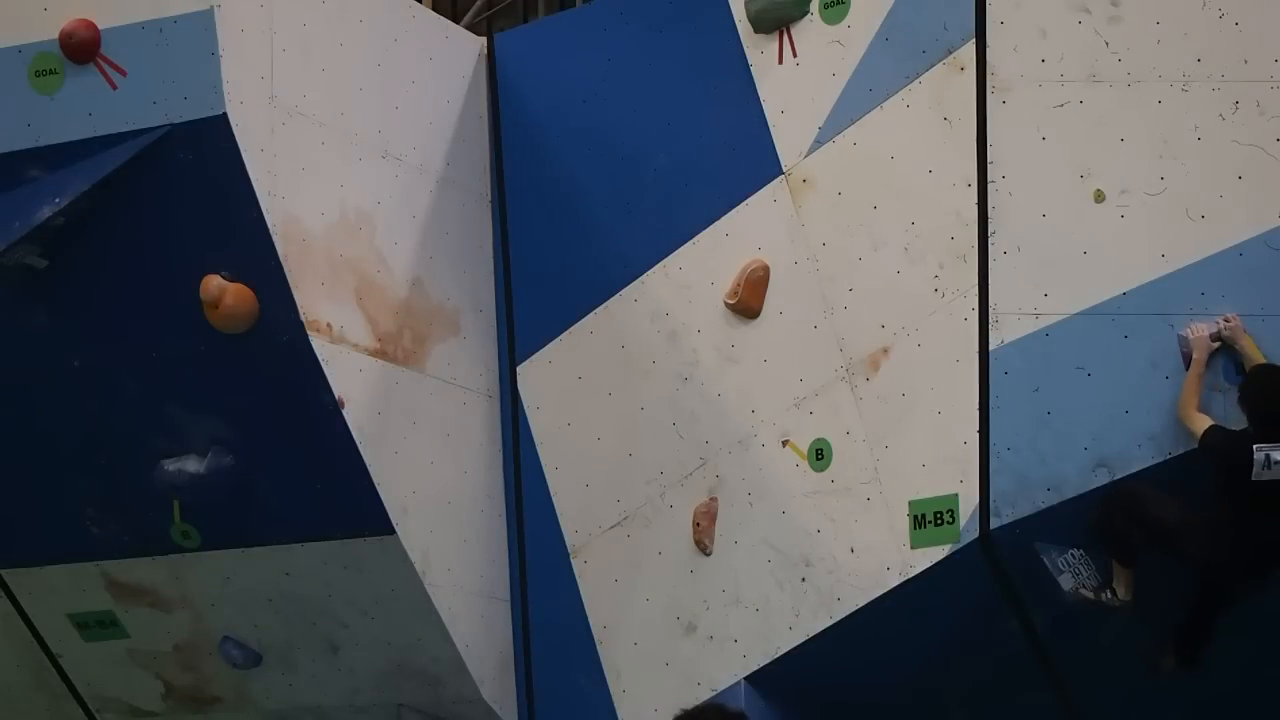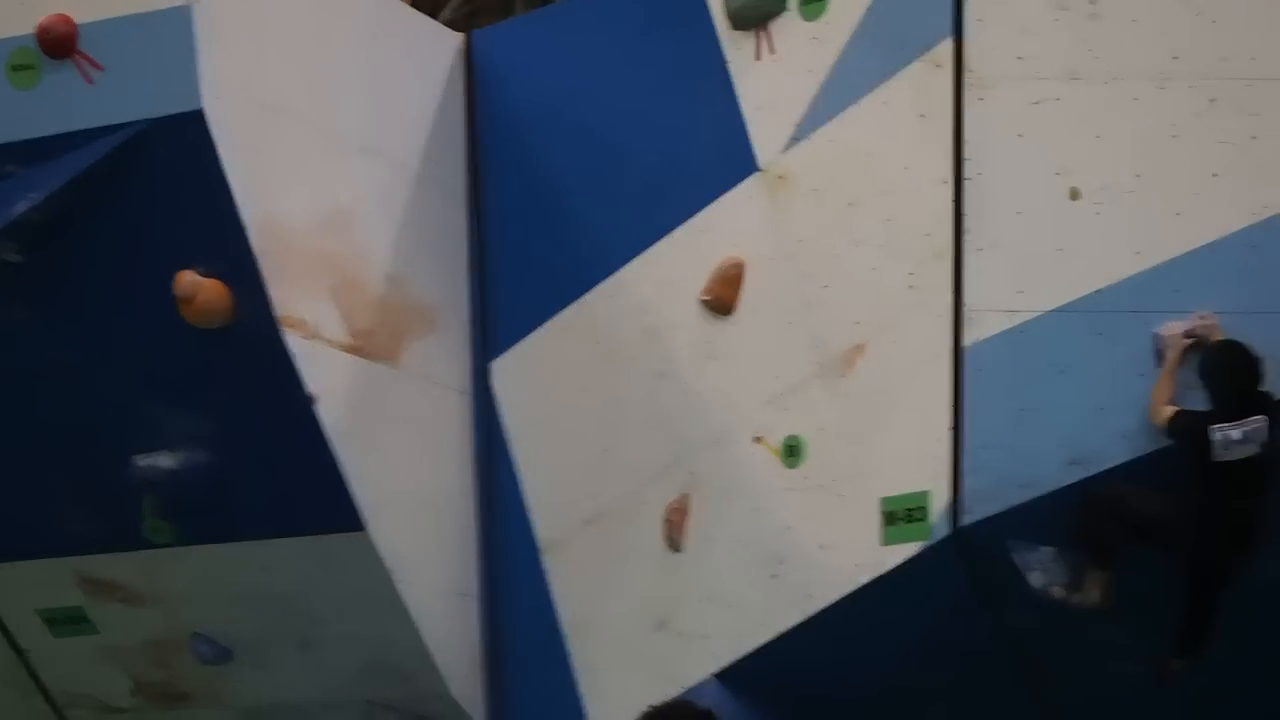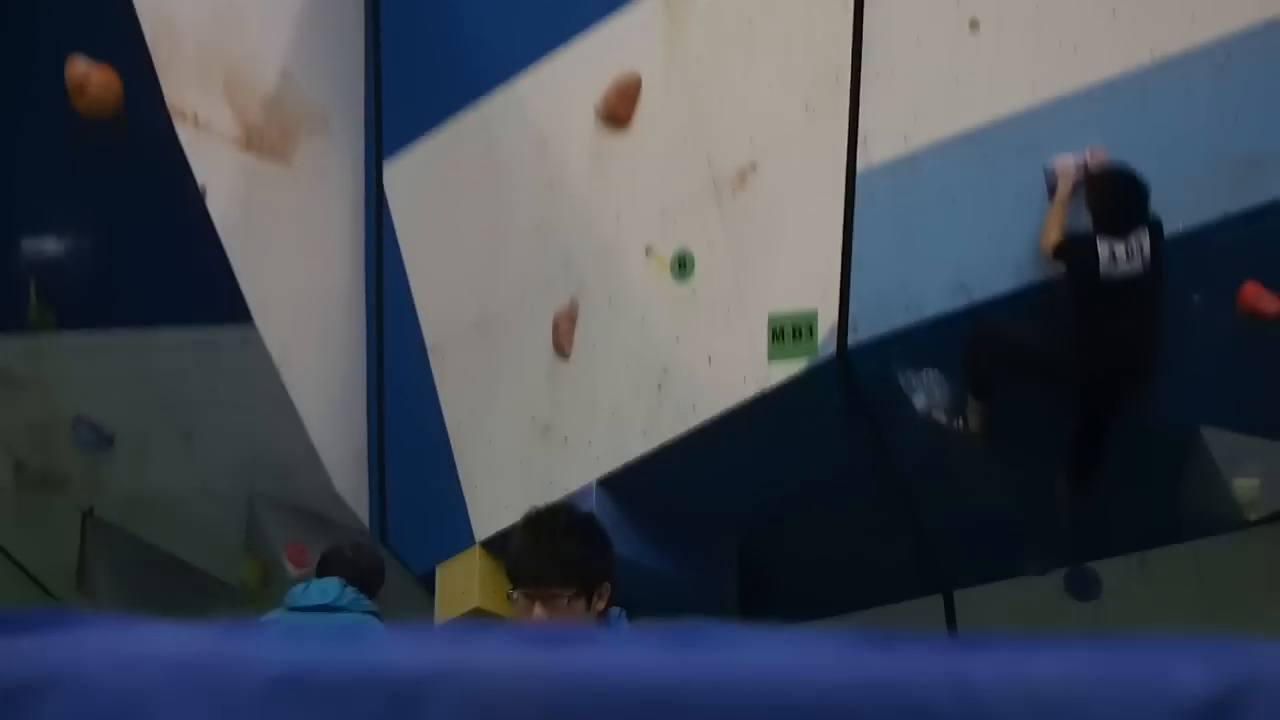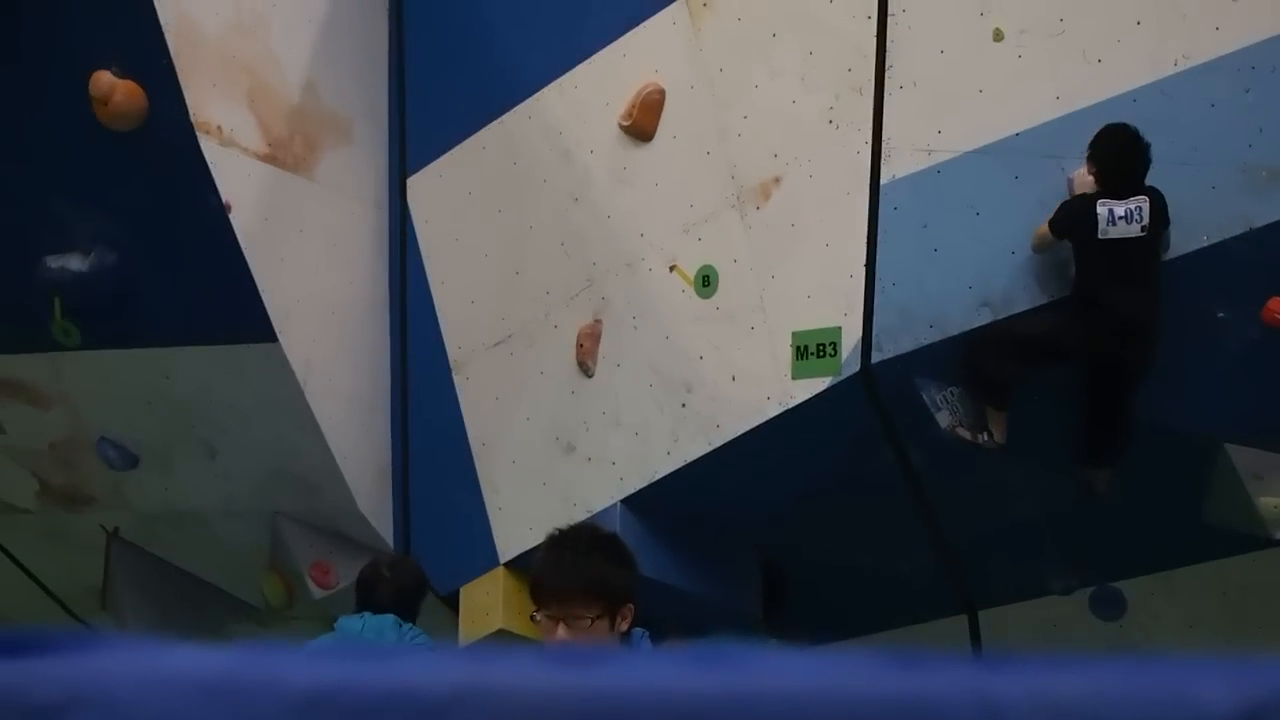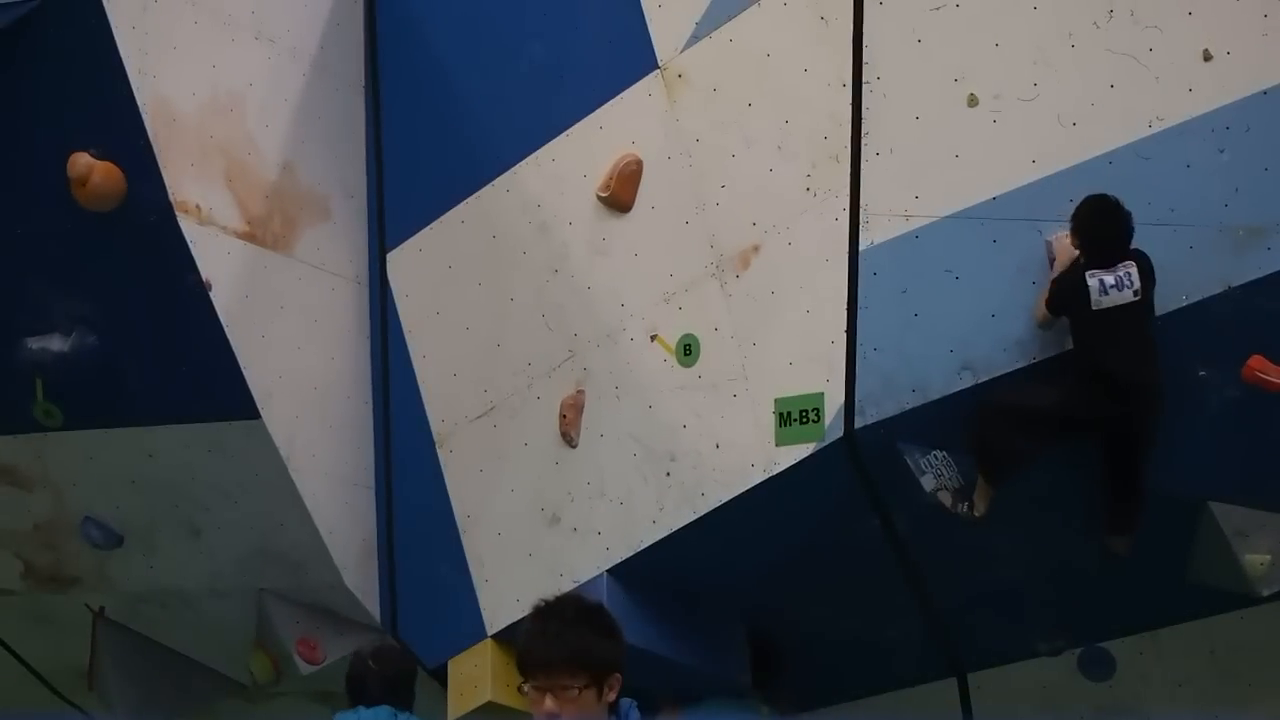
dt=0.4s
person 1, frame 1
left shoulder: (1232, 447)
left elbow: (1187, 412)
left wrist: (1200, 355)
right wrist: (1242, 342)
left hip: (1216, 547)
left knee: (1123, 502)
right knee: (1212, 597)
left ankle: (1122, 590)
right ankle: (1182, 657)
person 1, frame 2
left shoulder: (1198, 428)
right shoulder: (1267, 412)
left elbow: (1158, 411)
right elbow: (1245, 376)
left wrist: (1173, 356)
right wrist: (1218, 342)
left hip: (1194, 526)
right hip: (1240, 536)
left knee: (1102, 506)
right knee: (1205, 590)
left ankle: (1095, 592)
right ankle: (1182, 657)
person 1, frame 3
left shoulder: (1085, 249)
right shoulder: (1152, 234)
left elbow: (1049, 242)
right elbow: (1130, 210)
left wrist: (1065, 190)
right wrist: (1106, 177)
left hip: (1085, 358)
right hip: (1135, 366)
left knee: (988, 341)
right knee: (1095, 423)
left ankle: (974, 421)
right ankle: (1075, 488)
person 1, frame 4
left shoulder: (1082, 209)
right shoulder: (1155, 202)
left elbow: (1039, 242)
left hip: (1087, 328)
right hip: (1138, 337)
left knee: (991, 344)
right knee: (1111, 404)
left ankle: (995, 431)
right ankle: (1100, 469)
person 1, frame 5
left shoulder: (1072, 281)
right shoulder: (1142, 265)
left elbow: (1043, 319)
left wrist: (1060, 263)
left hip: (1090, 397)
right hip: (1143, 399)
left knee: (998, 415)
right knee: (1126, 469)
left ankle: (981, 501)
right ankle: (1120, 535)
